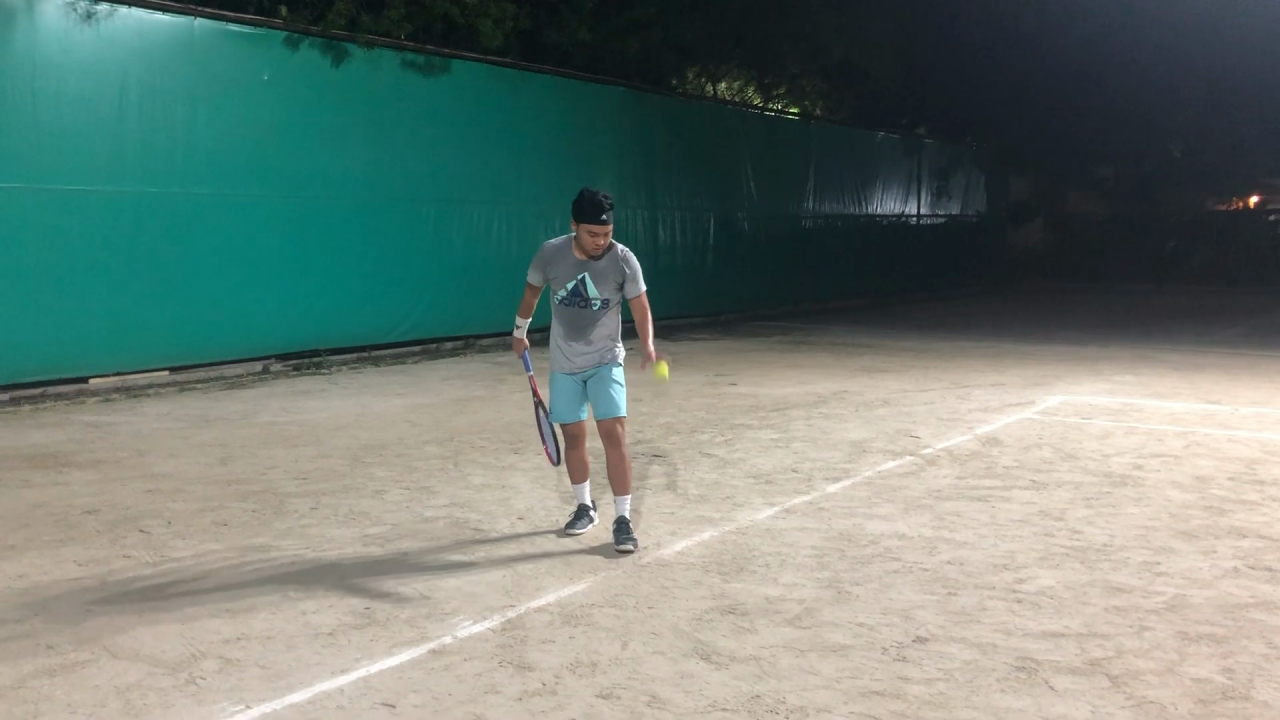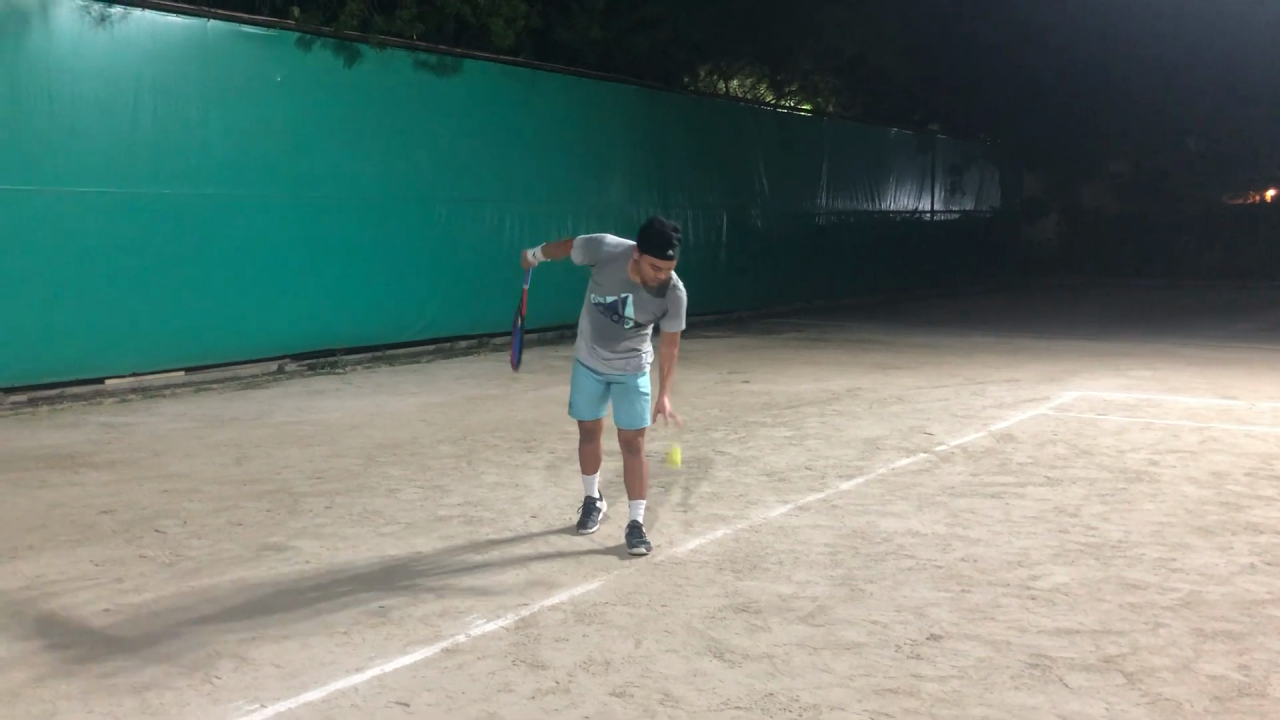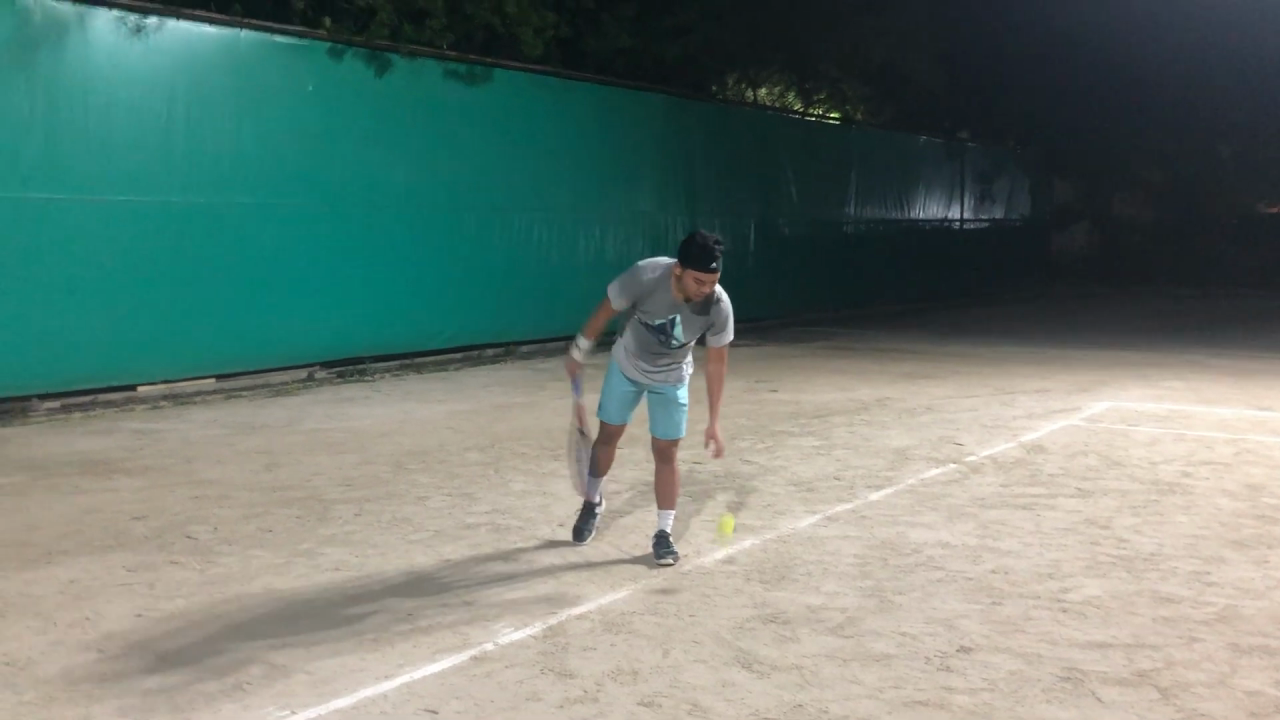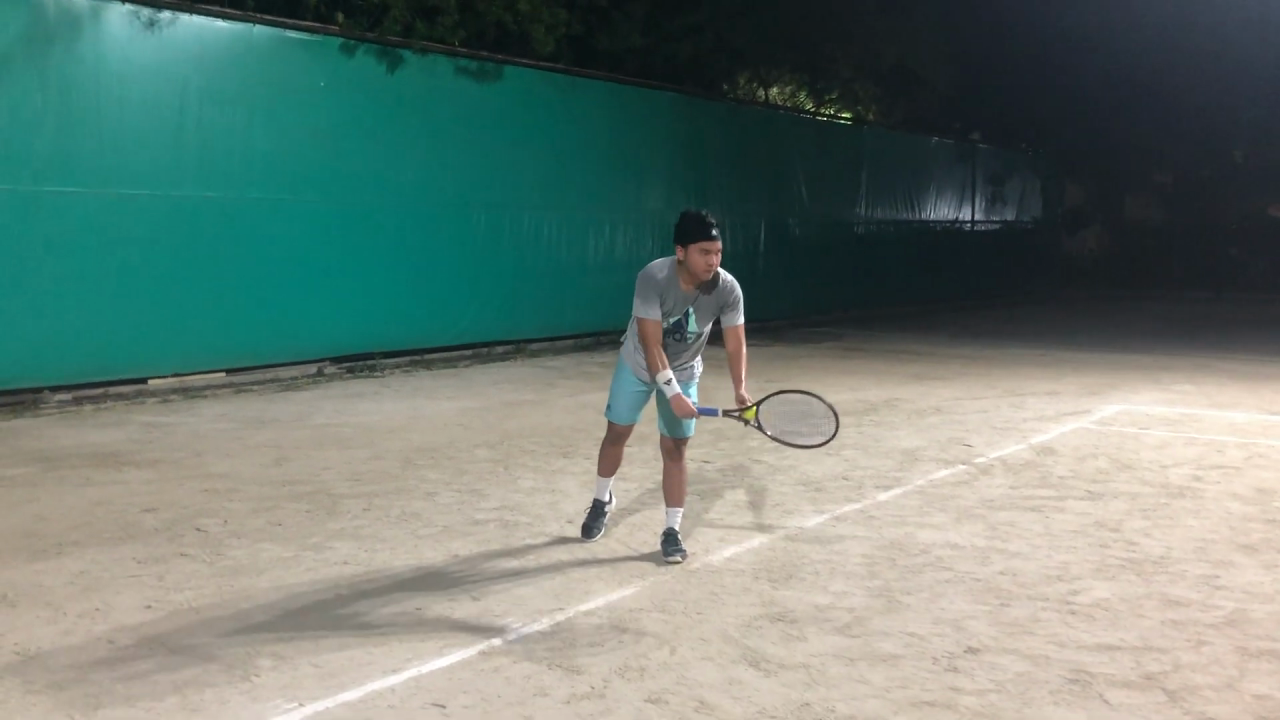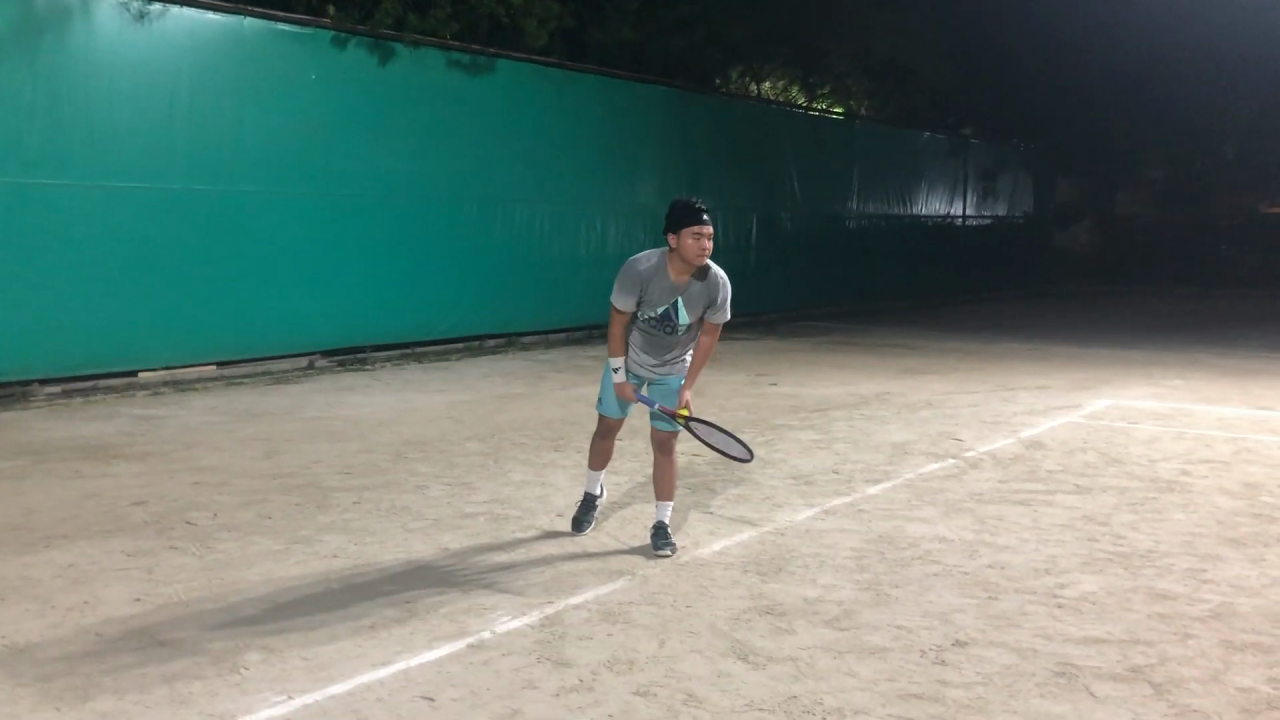
dt=0.5s
person 1, frame 1
left shoulder: (624, 260)
right shoulder: (550, 253)
left elbow: (641, 309)
right elbow: (532, 291)
left wrist: (647, 345)
right wrist: (519, 332)
left hip: (605, 362)
right hip: (564, 365)
left knee: (614, 435)
right knee: (573, 436)
left ankle: (622, 519)
right ankle: (585, 507)
person 1, frame 2
left shoulder: (674, 293)
right shoulder: (605, 249)
left elbow: (670, 344)
right elbow: (566, 246)
left wrist: (664, 393)
right wrist: (534, 255)
left hip: (632, 367)
right hip: (588, 360)
left knee: (632, 442)
right knee: (589, 431)
left ankle: (636, 523)
right ankle: (592, 500)
person 1, frame 3
left shoulder: (719, 306)
right shoulder: (645, 276)
left elbow: (717, 362)
right elbow: (606, 311)
left wrist: (714, 421)
right wrist: (580, 350)
left hip: (671, 378)
right hip: (626, 366)
left knee: (666, 452)
right knee: (608, 435)
left ankle: (663, 533)
right ankle: (592, 501)
person 1, frame 4
left shoulder: (727, 289)
right shoulder: (653, 278)
left elbow: (735, 342)
right elbow: (652, 345)
left wrist: (740, 387)
right wrist: (672, 394)
left hip: (684, 374)
right hip: (636, 366)
left knee: (674, 450)
right knee: (616, 434)
left ankle: (671, 531)
right ankle: (602, 501)
person 1, frame 5
left shoulder: (717, 283)
right shoulder: (639, 269)
left elbow: (708, 336)
right elbow: (618, 325)
left wrist: (687, 387)
right wrist: (619, 377)
left hip: (672, 370)
right hip: (627, 361)
left knee: (665, 443)
right knee: (607, 428)
left ankle: (662, 525)
right ankle: (593, 493)
